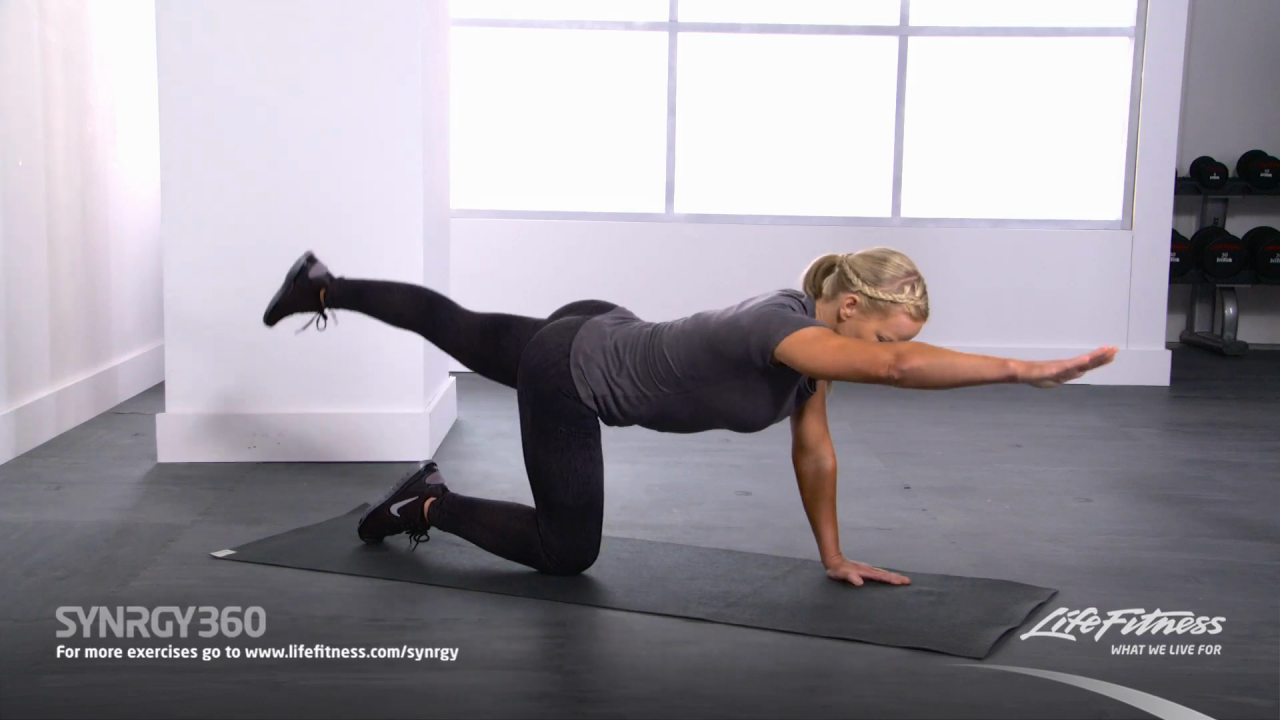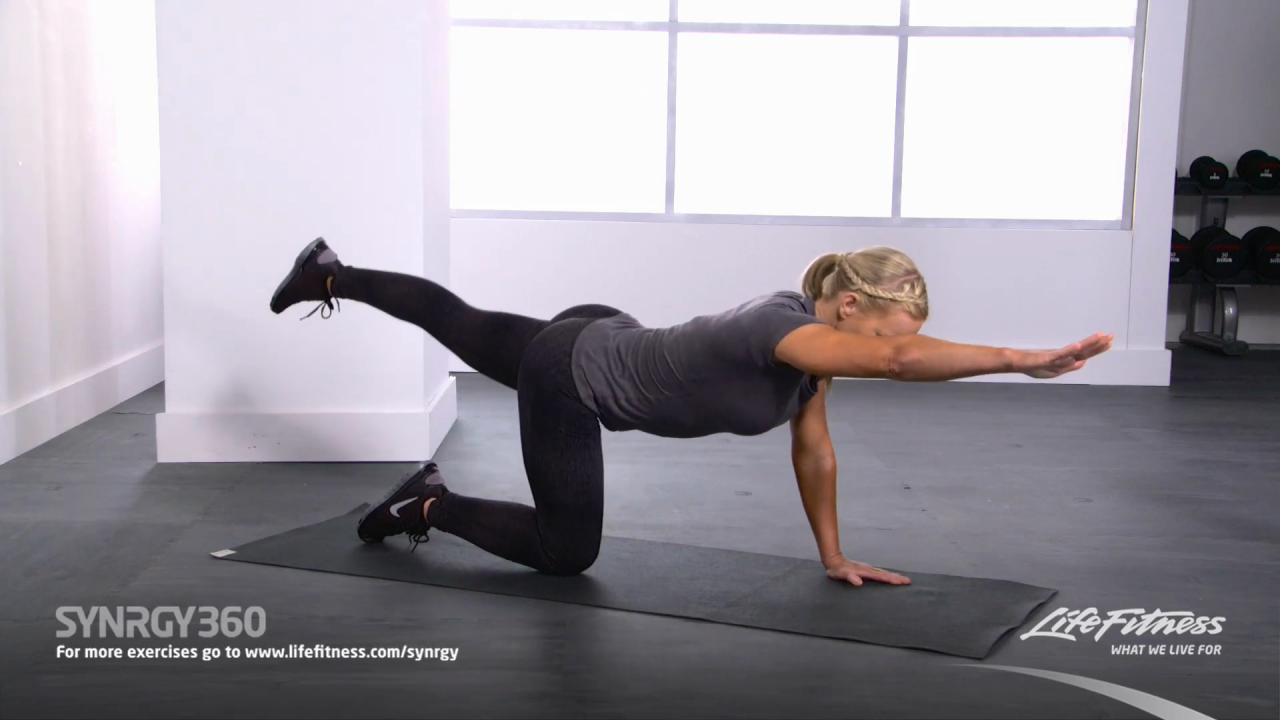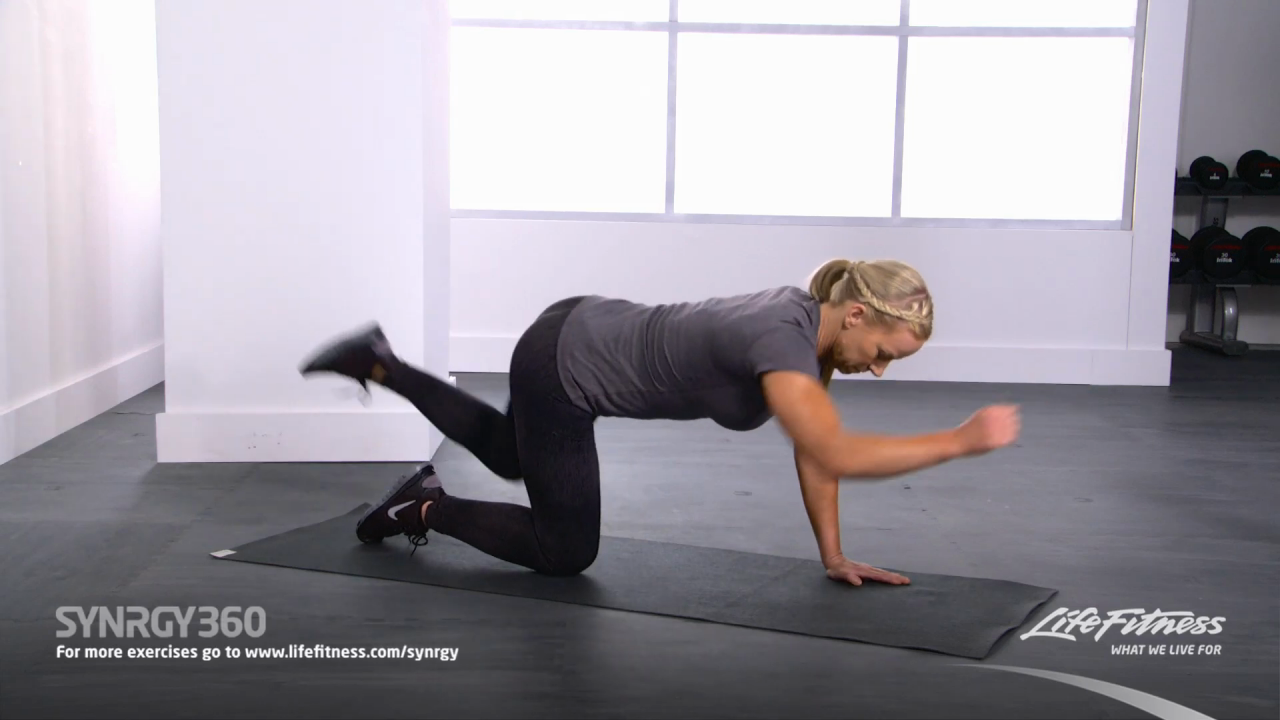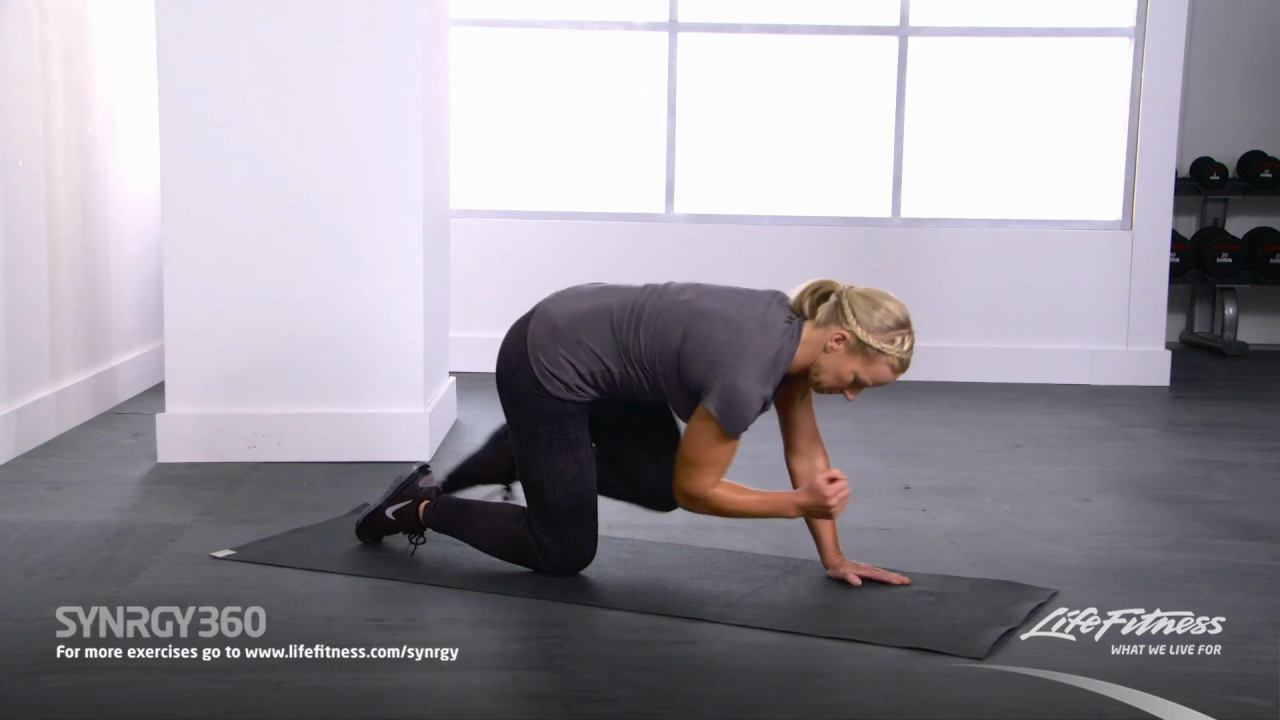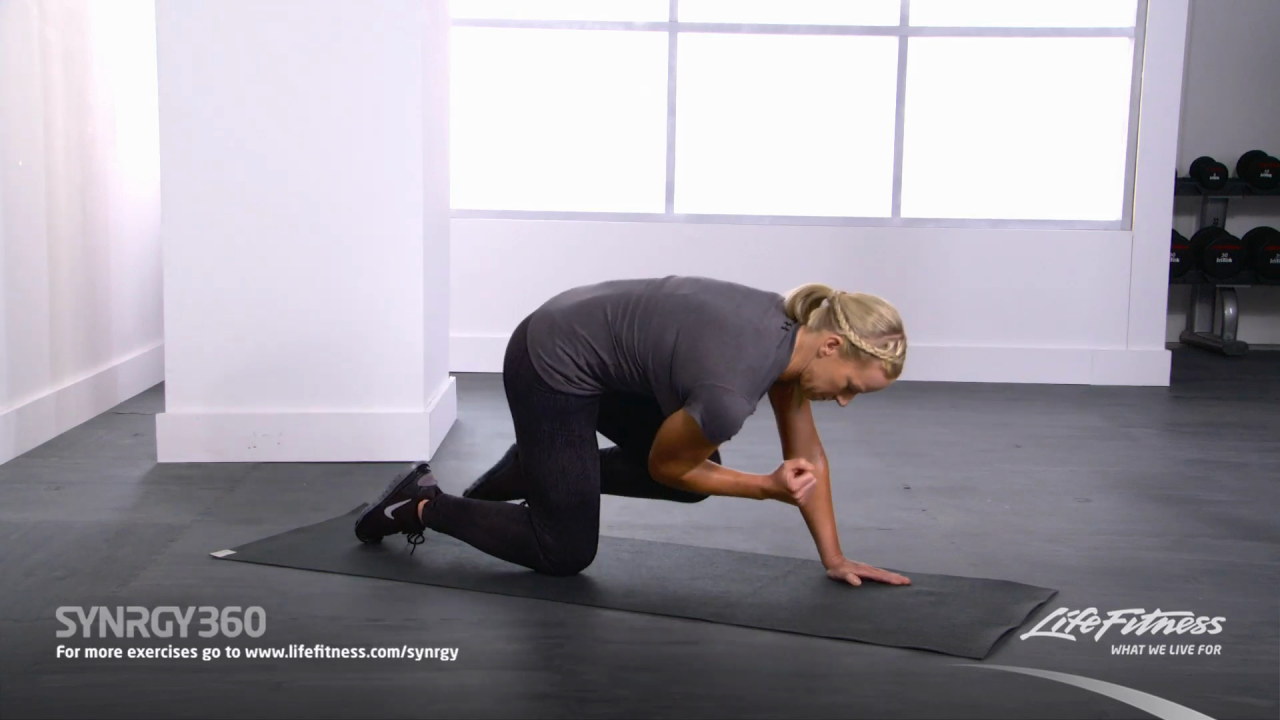
dt=0.3s
person 1, frame 1
left shoulder: (813, 324)
right shoulder: (787, 331)
left elbow: (814, 451)
right elbow: (900, 368)
left wrist: (833, 556)
right wrist: (1029, 370)
left hip: (601, 340)
right hip: (568, 375)
left knee: (457, 330)
right knee: (567, 550)
left ankle: (322, 286)
right ankle: (430, 503)
person 1, frame 2
left shoulder: (809, 326)
right shoulder: (784, 332)
left elbow: (814, 452)
right elbow: (902, 360)
left wrist: (835, 558)
right wrist: (1027, 359)
left hip: (602, 341)
right hip: (567, 379)
left knee: (458, 325)
right knee: (568, 552)
left ankle: (328, 276)
right ankle: (429, 504)
person 1, frame 3
left shoulder: (818, 319)
right shoulder: (783, 343)
left elbow: (824, 446)
right elbow: (834, 460)
left wrist: (835, 556)
right wrist: (961, 441)
left hip: (594, 333)
right hip: (559, 370)
left knee: (504, 454)
right knee: (566, 551)
left ankle: (380, 363)
right ankle: (423, 508)
person 1, frame 4
left shoulder: (795, 328)
right shoulder: (745, 377)
left elbow: (806, 452)
right elbow: (695, 490)
left wrist: (835, 556)
right wrist: (806, 505)
left hip: (586, 334)
right hip: (545, 366)
left knee: (657, 487)
right knee: (565, 552)
left ankle: (520, 456)
right ankle: (419, 507)
person 1, frame 5
left shoulder: (794, 330)
right shoulder: (732, 384)
left elbow: (804, 453)
right elbow: (668, 466)
left wrist: (834, 556)
right wrist: (772, 488)
left hip: (599, 349)
right hip: (550, 364)
left knee: (701, 469)
right knee: (566, 553)
left ankle: (538, 464)
right ankle: (420, 504)
